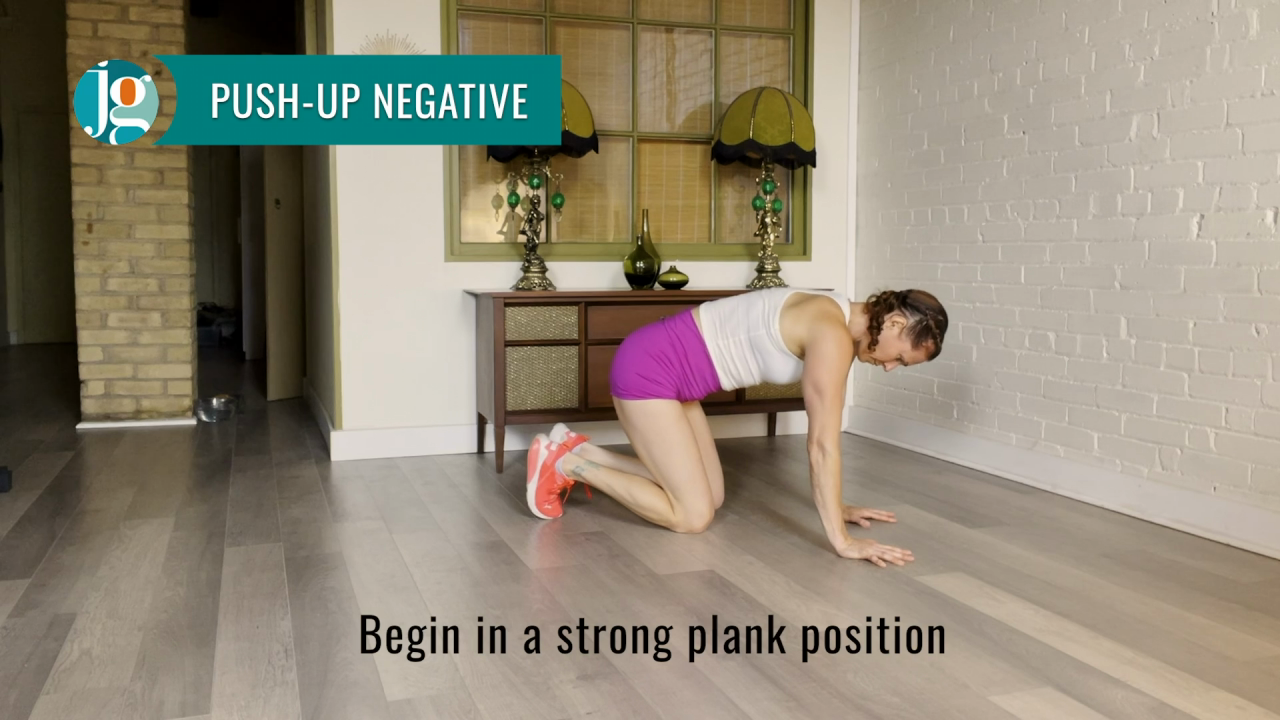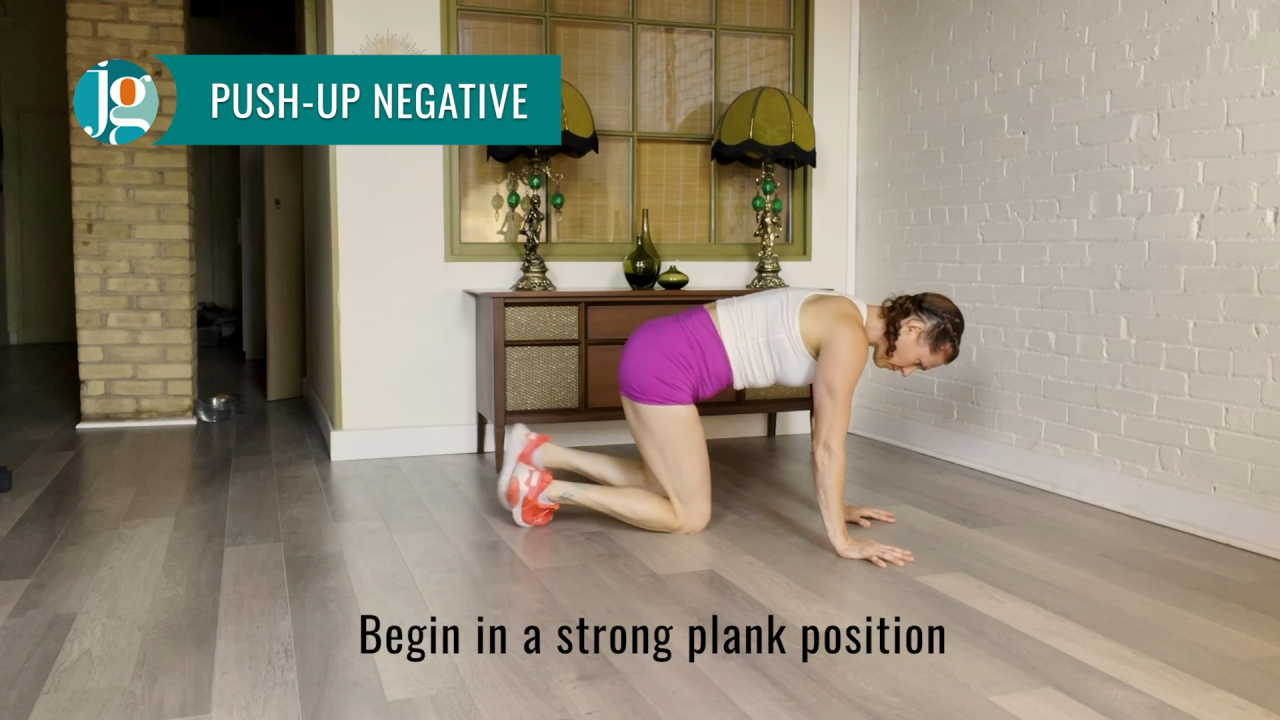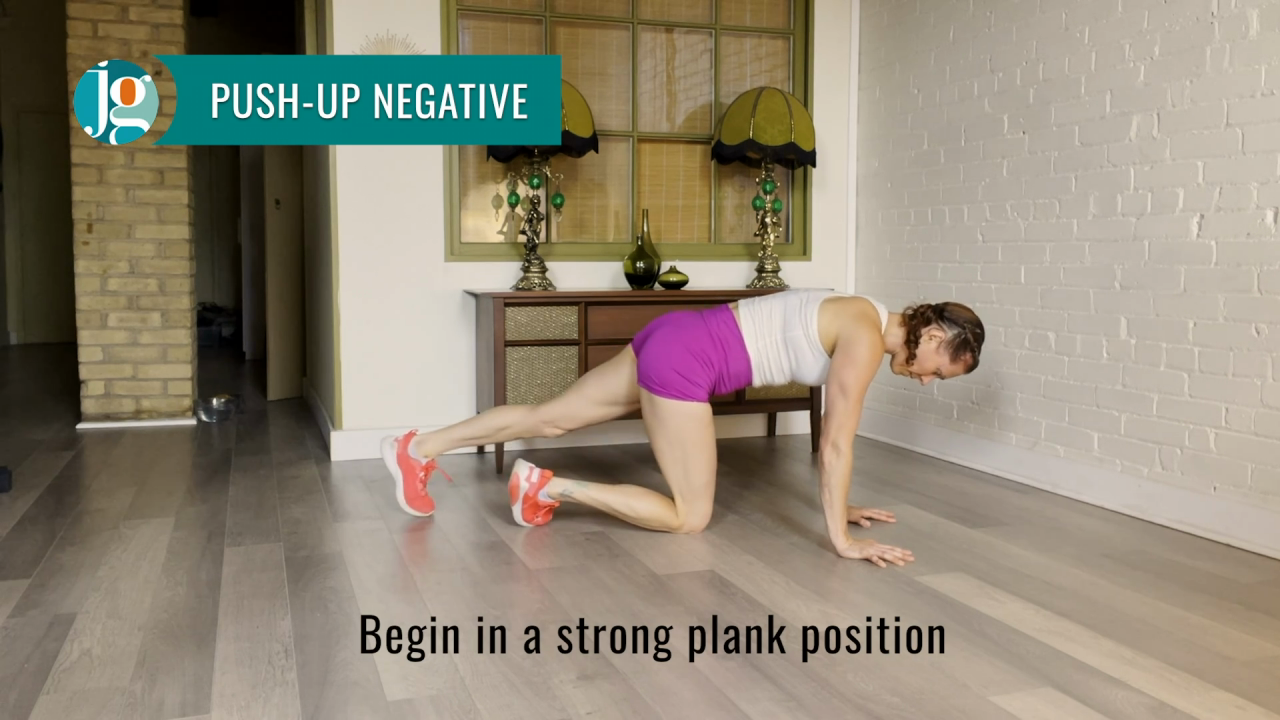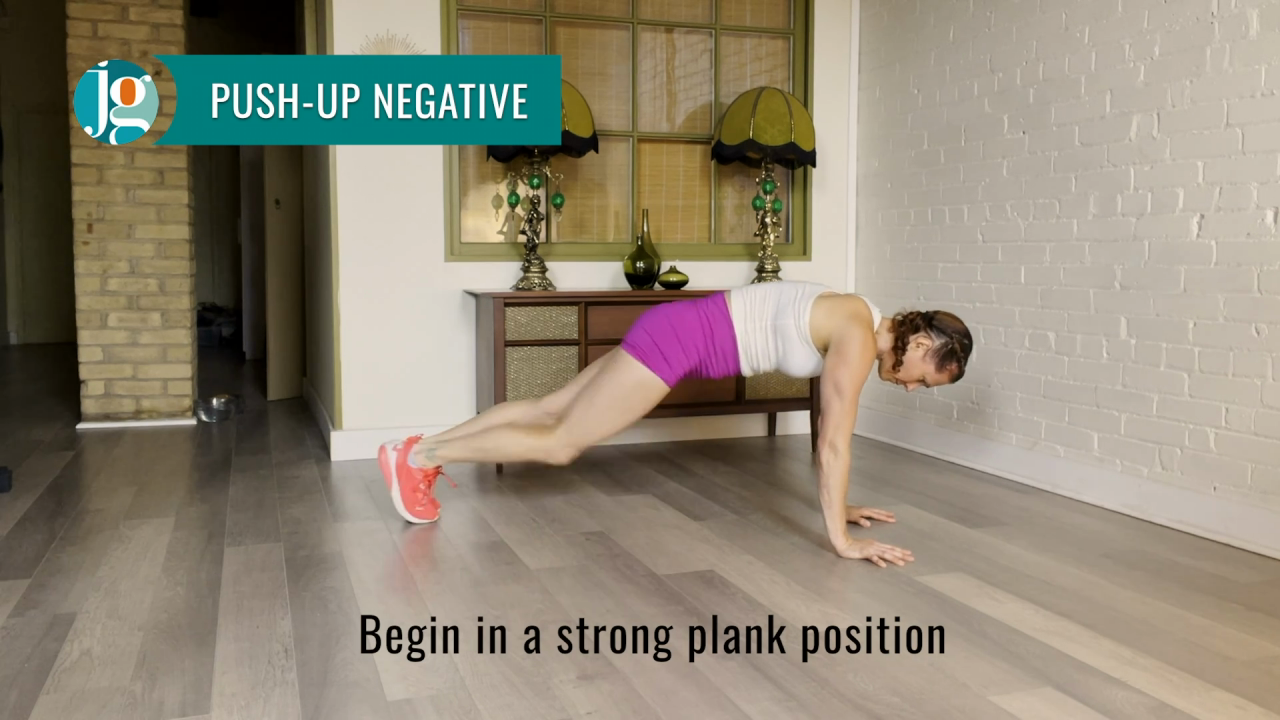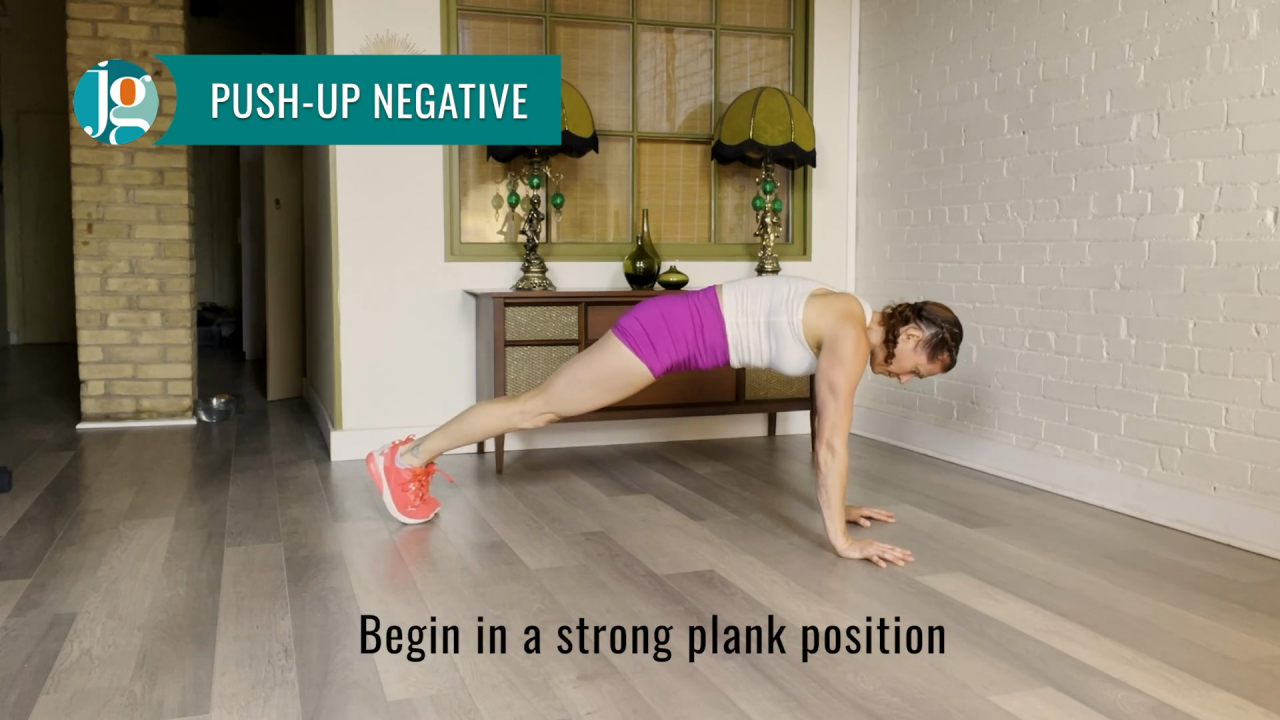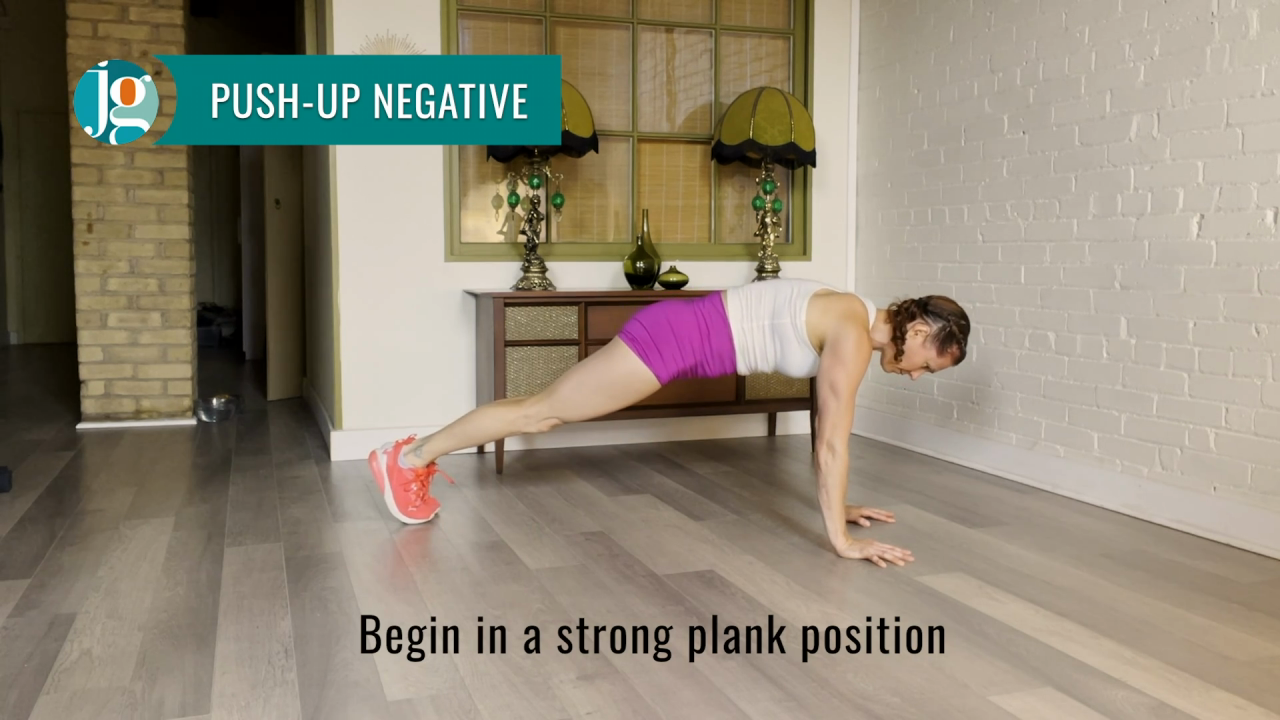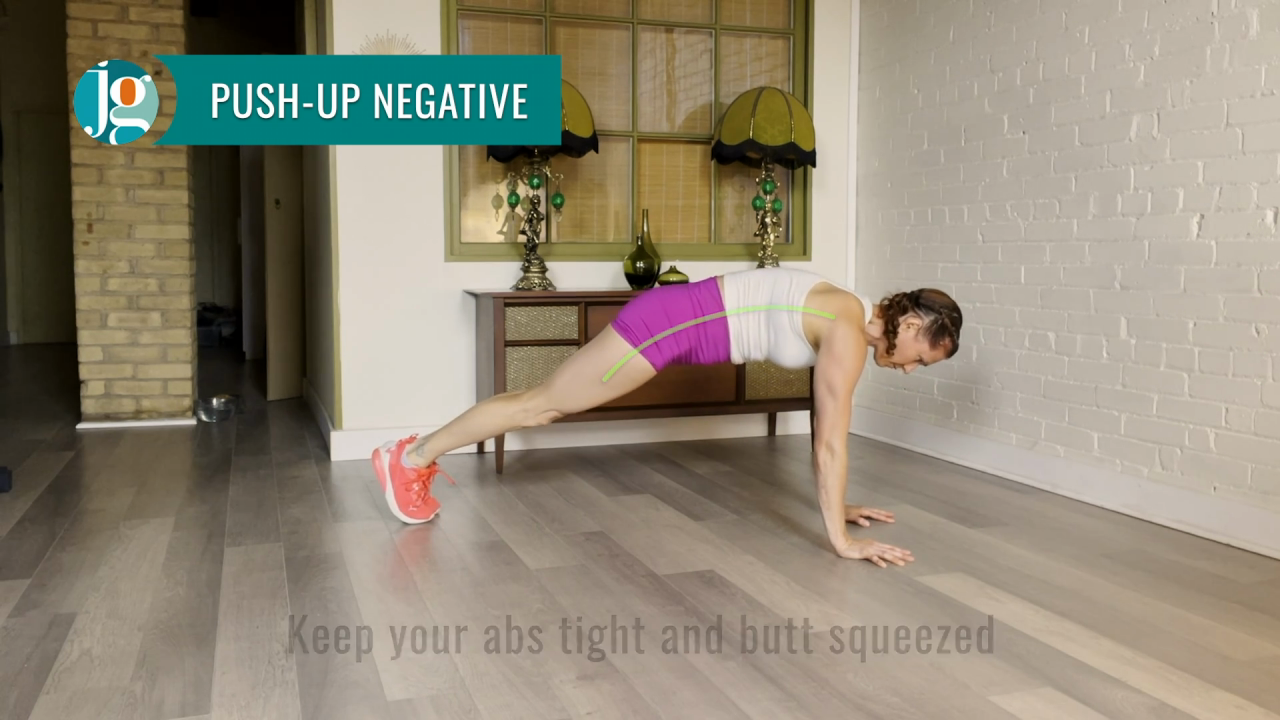
dt=0.7s
person 1, frame 1
left shoulder: (844, 326)
right shoulder: (832, 334)
left elbow: (828, 428)
right elbow: (823, 443)
left wrist: (838, 506)
right wrist: (842, 540)
left hip: (664, 367)
right hip: (645, 369)
left knee: (709, 497)
right knee: (693, 517)
left ankle: (578, 450)
right ankle: (565, 464)
person 1, frame 2
left shoulder: (848, 323)
right shoulder: (849, 336)
left elbow: (824, 427)
right elbow: (828, 446)
left wrist: (838, 505)
right wrist: (841, 539)
left hip: (662, 349)
right hip: (663, 365)
left knee: (659, 490)
right knee: (690, 514)
left ankle: (542, 451)
right ankle: (545, 488)
person 1, frame 3
left shoulder: (859, 323)
right shoulder: (866, 336)
left elbow: (832, 433)
right elbow: (837, 443)
left wrist: (840, 506)
right wrist: (841, 538)
left hip: (672, 340)
right hip: (685, 361)
left knee: (548, 418)
right knee: (690, 518)
left ankle: (416, 449)
right ankle: (549, 487)
person 1, frame 4
left shoulder: (855, 329)
right shoulder: (859, 336)
left elbow: (828, 427)
right elbow: (835, 443)
left wrist: (840, 506)
right wrist: (840, 538)
left hip: (677, 333)
right hip: (675, 338)
left knee: (554, 411)
right knee: (559, 444)
left ankle: (429, 446)
right ankle: (416, 457)
person 1, frame 5
left shoulder: (849, 324)
right shoulder: (850, 334)
left elbow: (825, 432)
right elbow: (832, 444)
left wrist: (839, 506)
right wrist: (842, 540)
left hip: (676, 326)
right hip: (669, 331)
left knee: (546, 408)
right knee: (540, 407)
left ankle: (419, 454)
right ankle: (405, 459)
person 1, frame 6
left shoulder: (850, 325)
right shoulder: (854, 333)
left elbow: (826, 430)
right elbow: (832, 441)
left wrist: (838, 506)
right wrist: (840, 538)
left hip: (685, 336)
right hip: (676, 336)
left knee: (548, 409)
right knee: (543, 410)
left ankle: (420, 453)
right ankle: (408, 457)
person 1, frame 7
left shoulder: (847, 320)
right shoulder: (848, 331)
left elbow: (825, 427)
right elbow: (831, 440)
left wrist: (837, 504)
right wrist: (841, 538)
left hip: (677, 319)
right hip: (668, 323)
left knee: (547, 403)
right knee: (543, 405)
left ankle: (422, 453)
right ankle: (411, 457)
